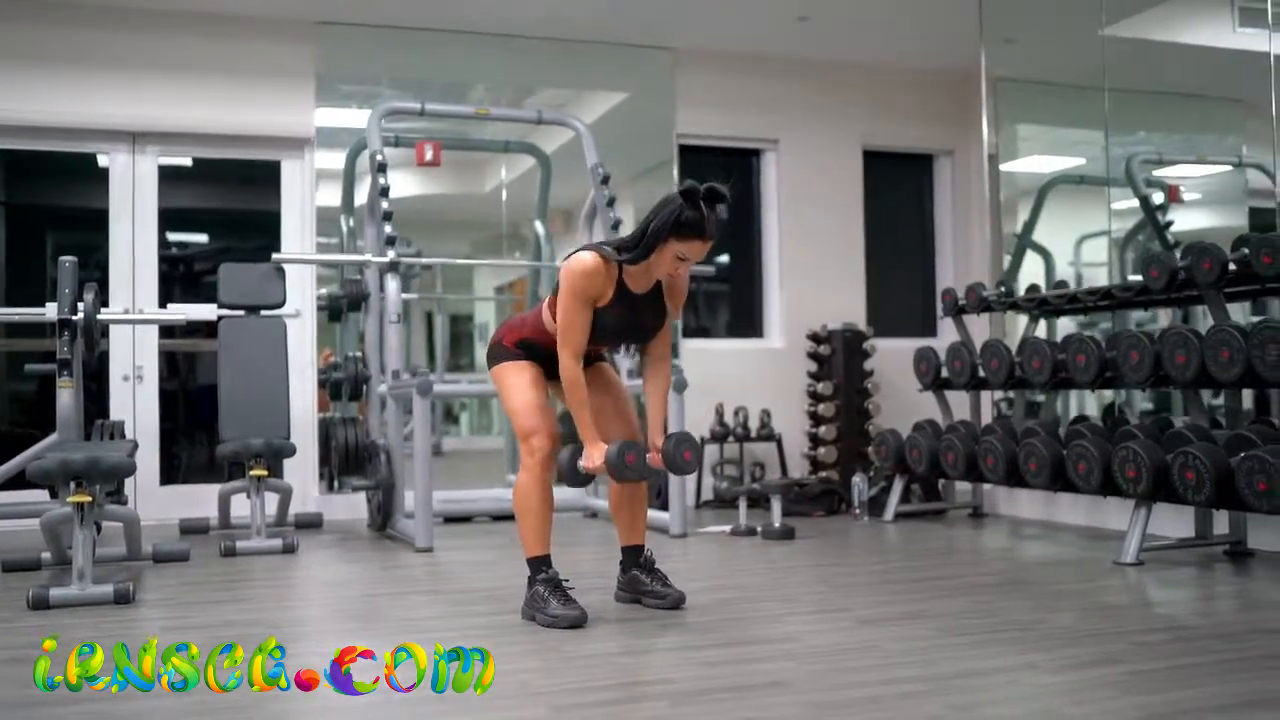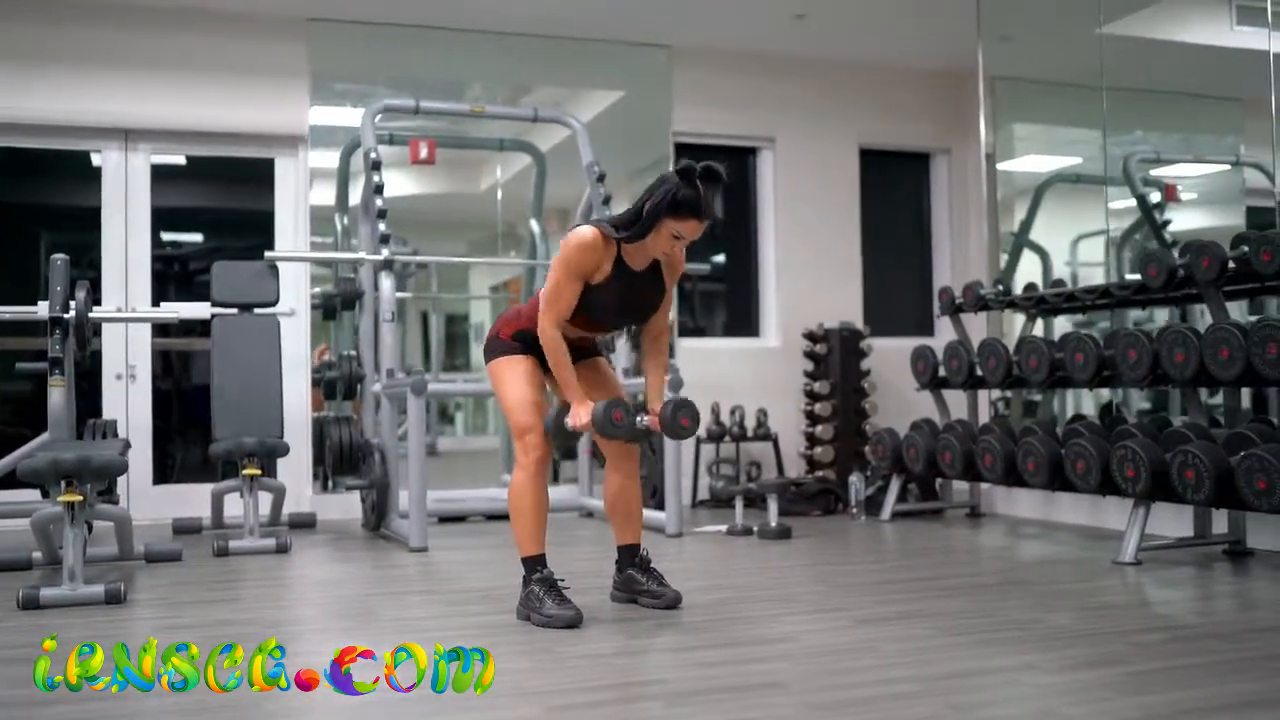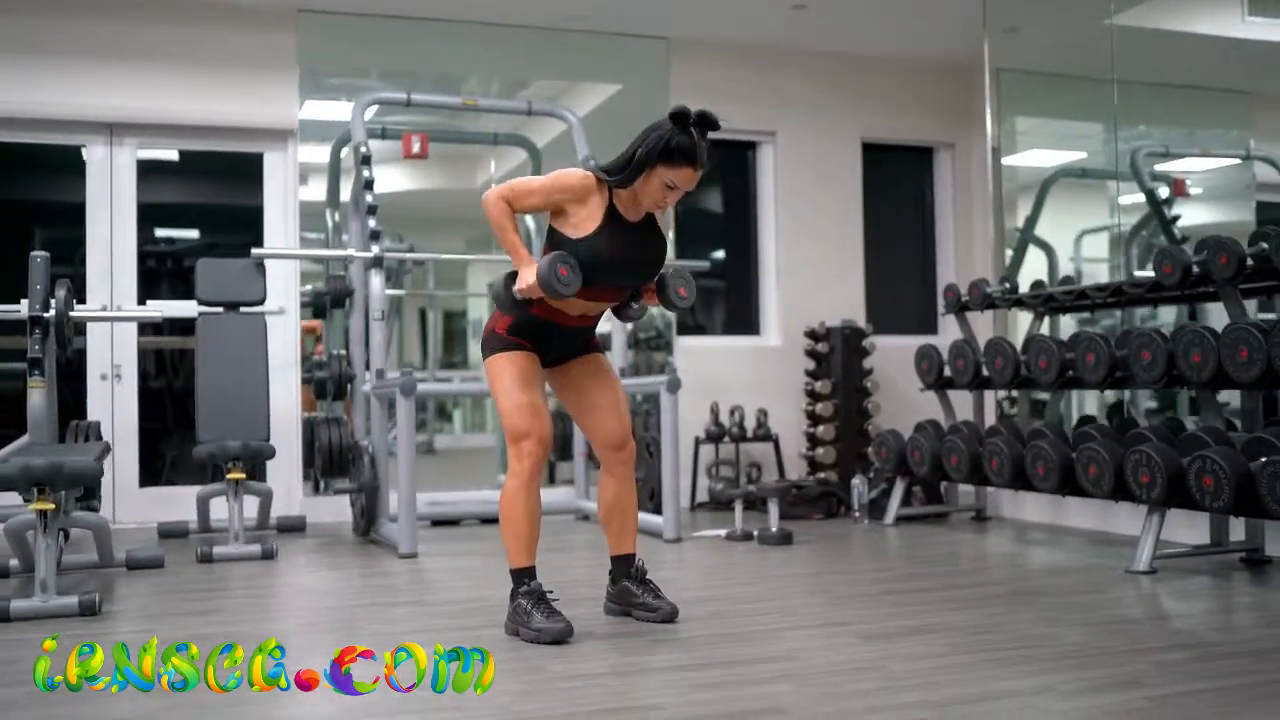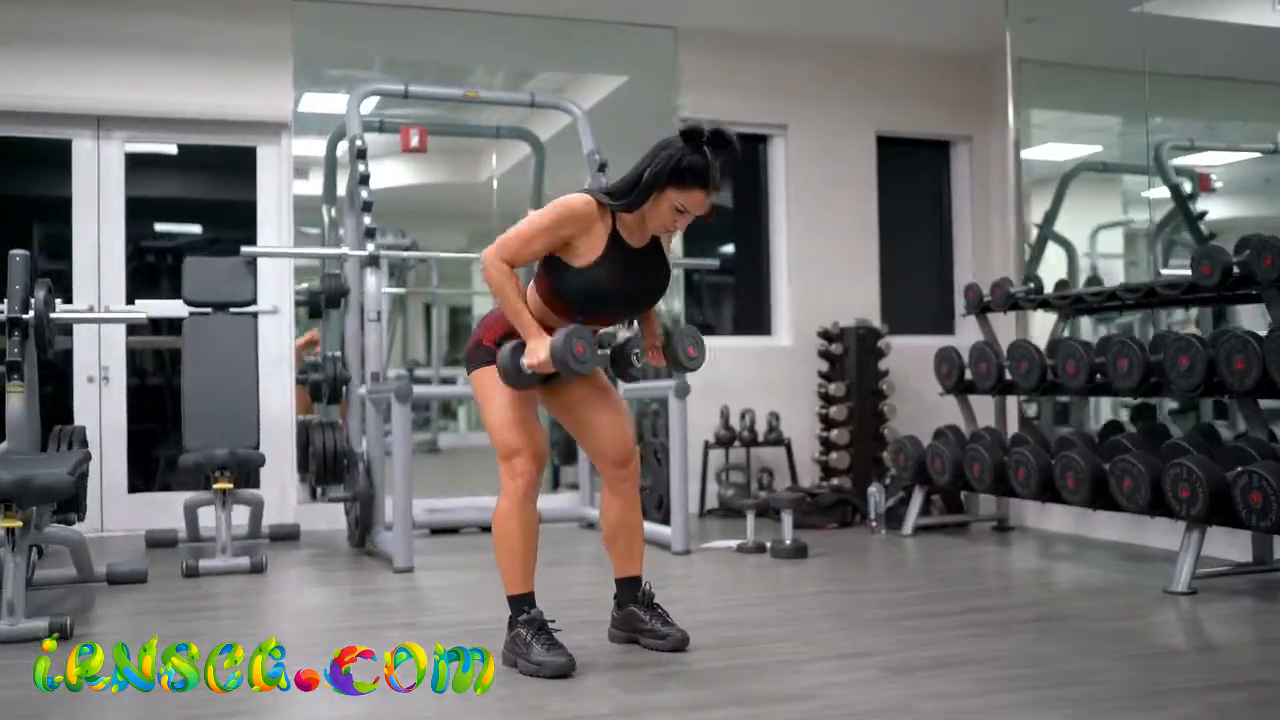
dt=0.4s
person 1, frame 1
left shoulder: (674, 282)
right shoulder: (589, 268)
left elbow: (657, 358)
right elbow: (568, 359)
left wrist: (656, 433)
right wrist: (590, 440)
left hip: (585, 355)
right hip: (524, 348)
left knee: (632, 447)
right knee: (540, 445)
left ankle: (634, 568)
right ankle: (540, 584)
person 1, frame 2
left shoulder: (670, 262)
right shoulder: (588, 243)
left elbow: (656, 334)
right elbow: (549, 326)
left wrist: (655, 402)
right wrist: (577, 402)
left hip: (580, 346)
right hip: (520, 341)
left knee: (626, 441)
right knee: (536, 443)
left ankle: (630, 568)
right ankle: (535, 583)
person 1, frame 3
left shoulder: (654, 210)
right shoulder: (580, 188)
right elbow: (495, 199)
left wrist: (646, 288)
right wrist: (526, 264)
left hip: (577, 338)
right hip: (519, 329)
left knee: (620, 447)
right knee: (531, 448)
left ankle: (624, 579)
right ankle: (524, 595)
person 1, frame 4
left shoulder: (660, 232)
right shoulder: (580, 213)
right elbow: (494, 260)
left wrist: (651, 338)
right wrist: (534, 339)
right hip: (506, 346)
left knee: (623, 460)
right knee: (524, 465)
left ankle: (630, 605)
right ankle: (522, 625)
